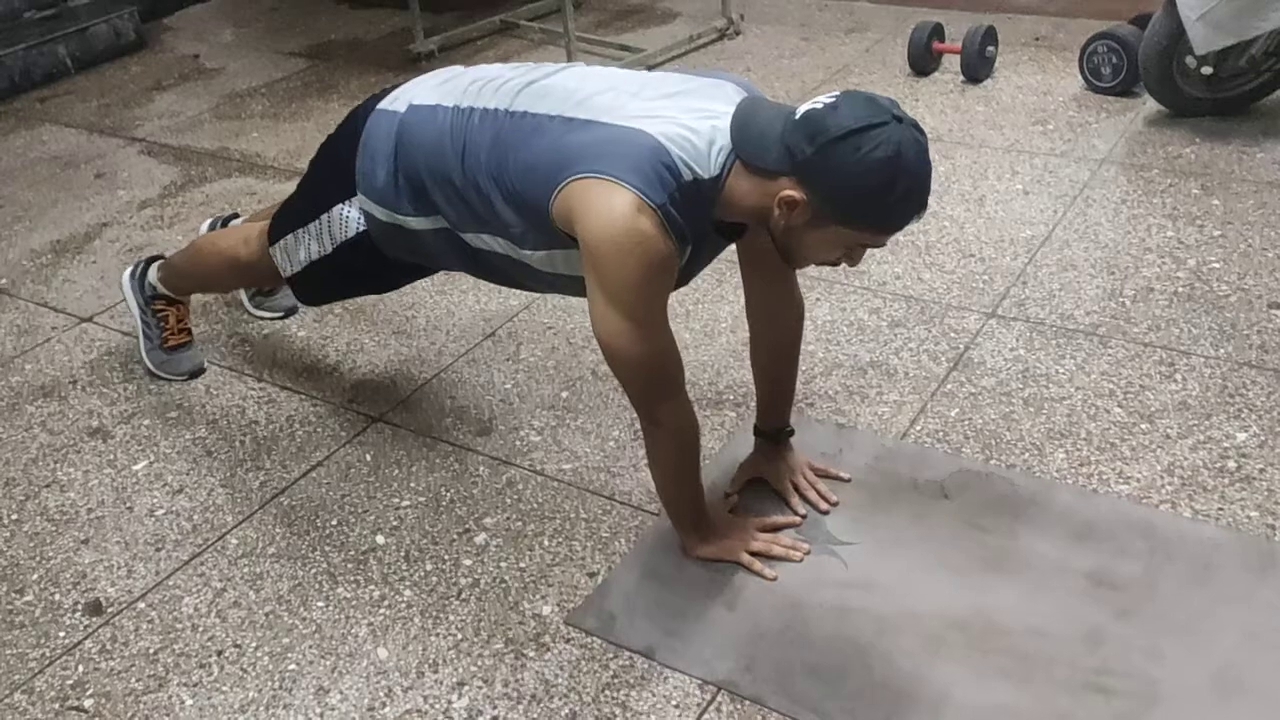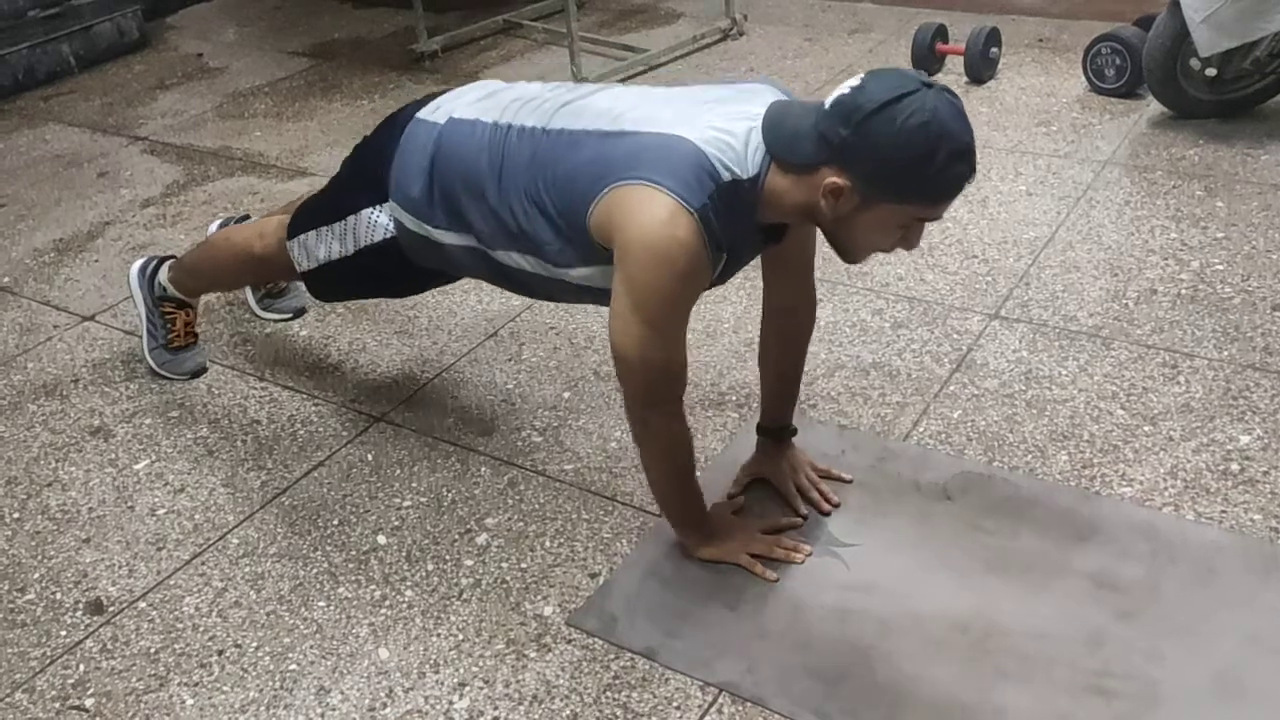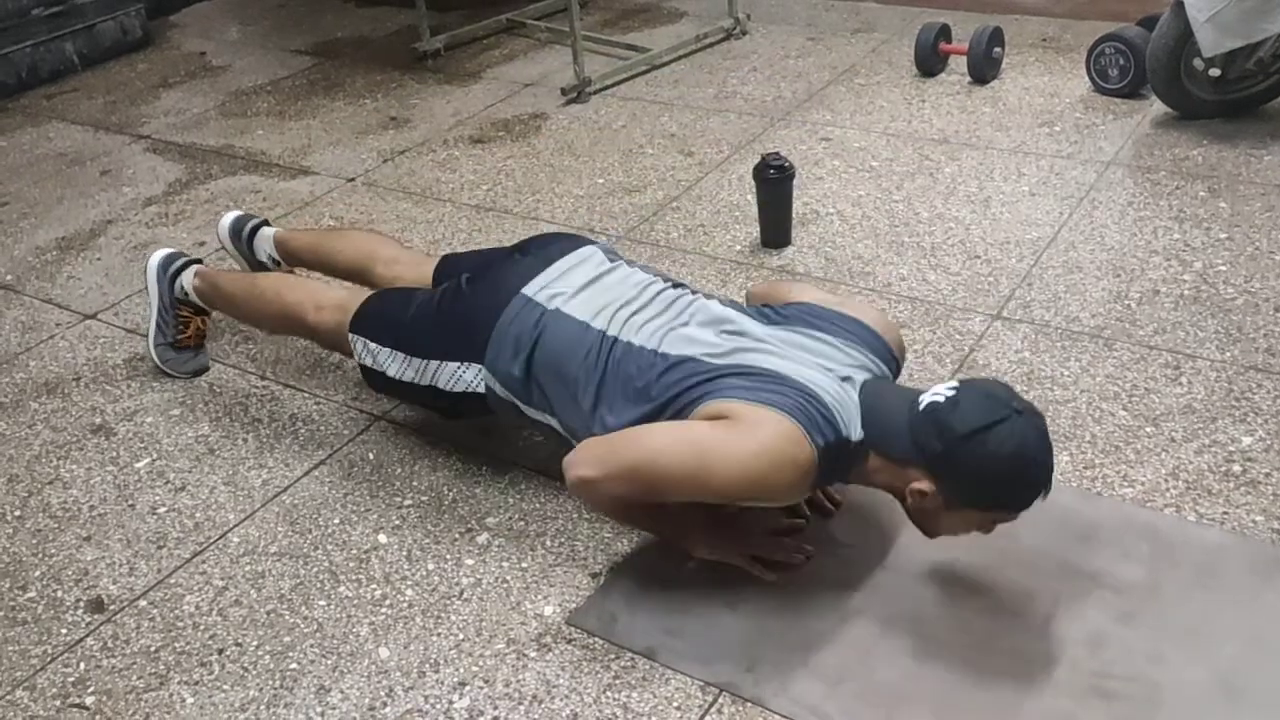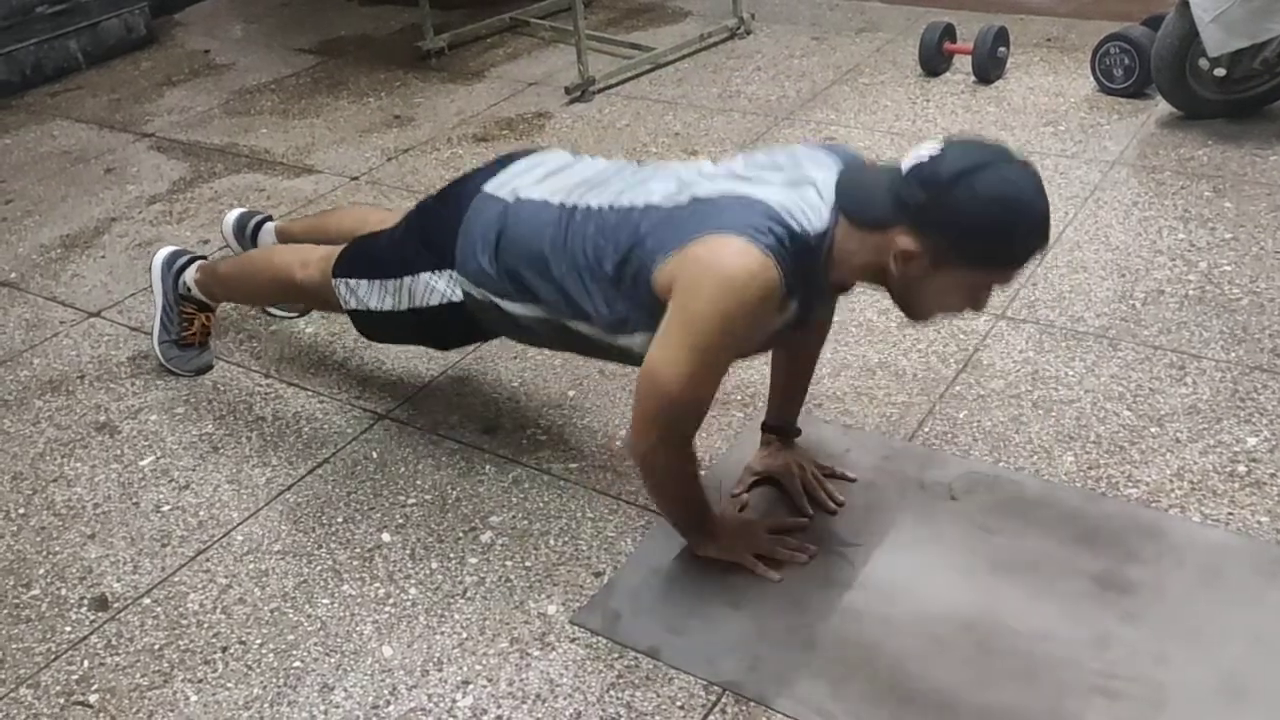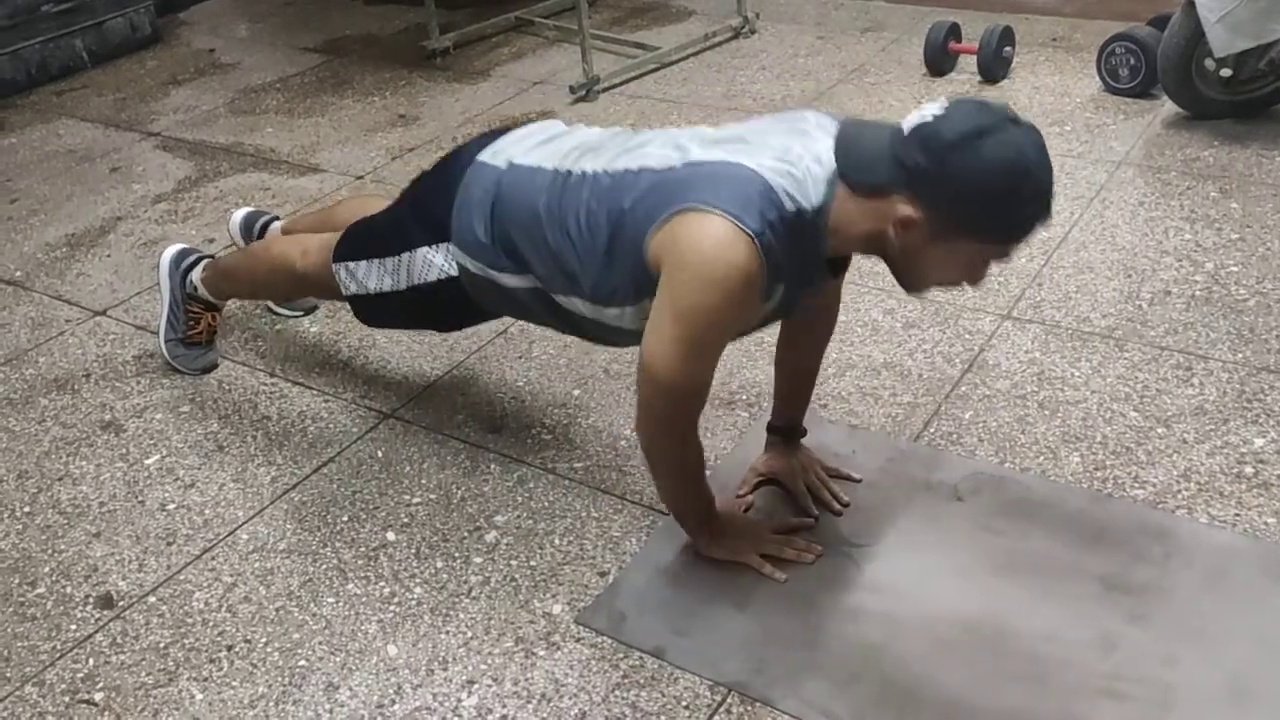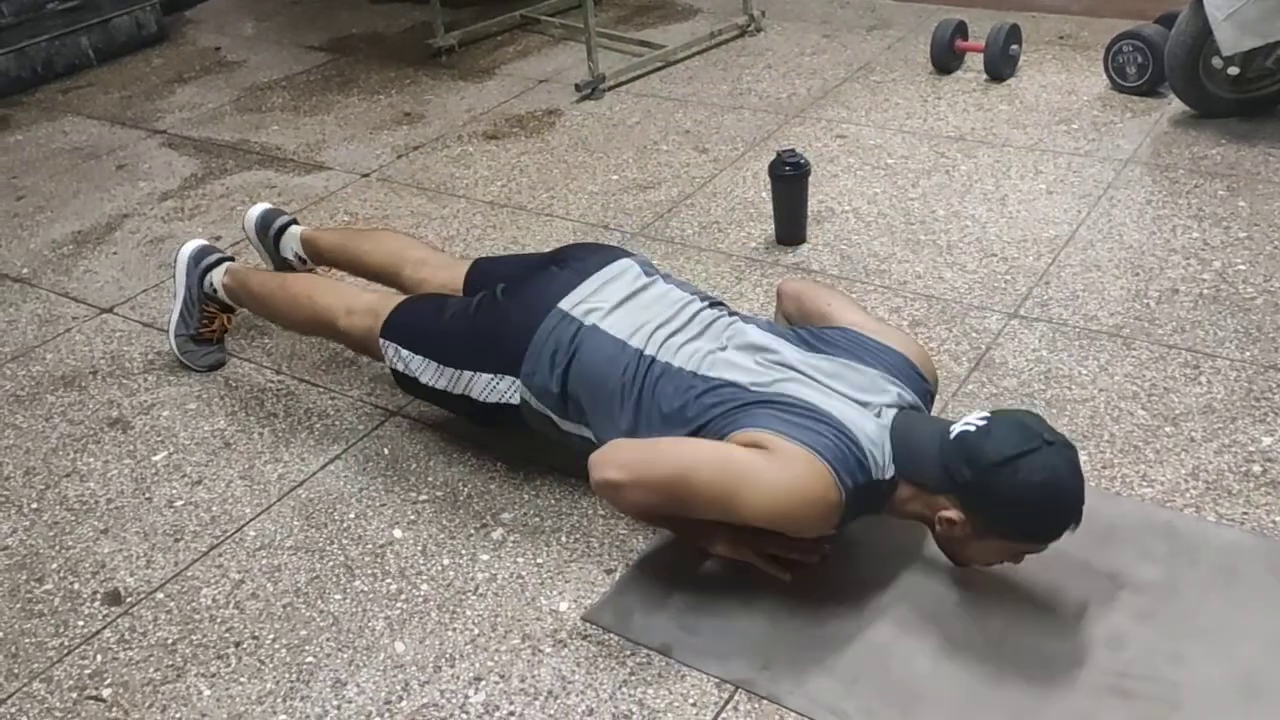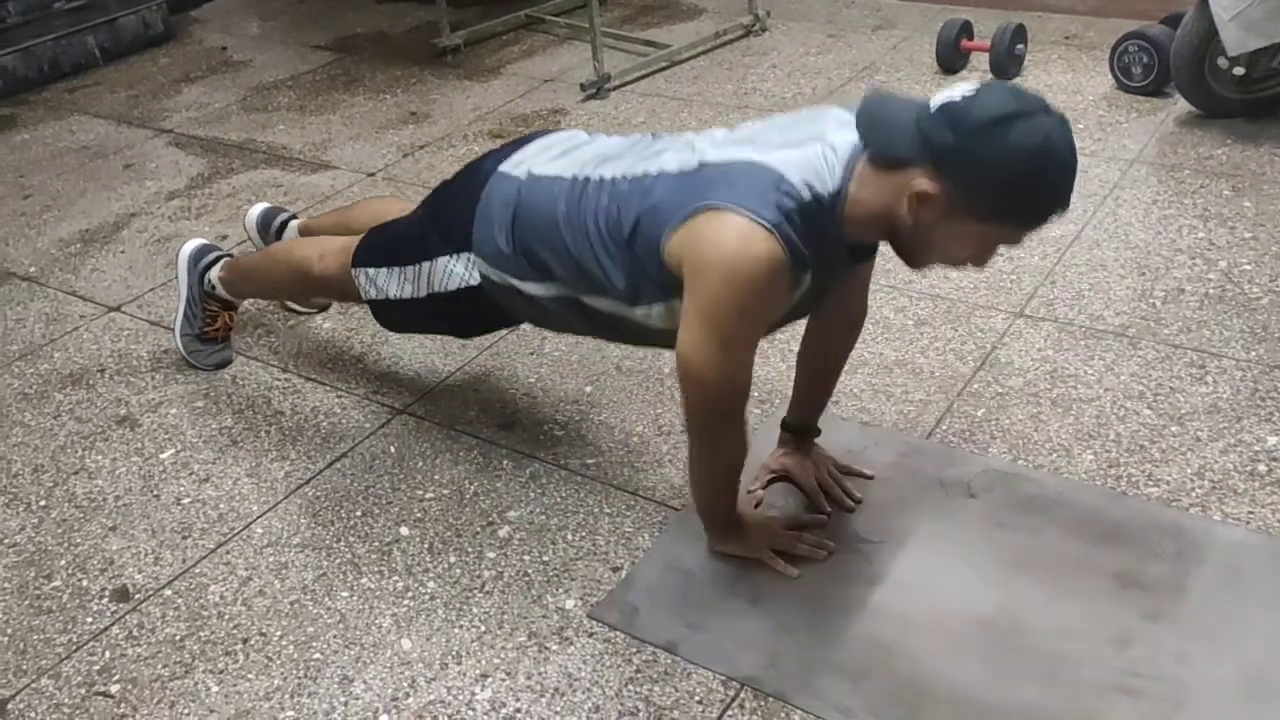
dt=0.7s
person 1, frame 1
left shoulder: (768, 137)
right shoulder: (631, 219)
left elbow: (775, 298)
right elbow: (661, 406)
left wrist: (774, 441)
right wrist: (698, 530)
left hip: (461, 122)
right hip: (397, 164)
left knee: (302, 233)
right knee: (274, 257)
left ankle: (235, 224)
right ankle: (158, 283)
person 1, frame 2
left shoulder: (800, 135)
right shoulder: (667, 227)
left elbow: (791, 288)
right elbow: (655, 411)
left wrist: (775, 438)
right wrist: (701, 530)
left hip: (496, 127)
right hip: (427, 175)
left knee: (329, 225)
right knee: (291, 247)
left ankle: (244, 228)
right ankle: (167, 282)
person 1, frame 3
left shoulder: (875, 343)
right shoulder: (781, 453)
right elbow: (590, 470)
right wrist: (703, 535)
left hip: (581, 274)
right hip: (514, 340)
left knee: (408, 275)
right knee: (339, 319)
left ankle: (265, 237)
right ankle: (189, 281)
person 1, frame 4
left shoulder: (856, 190)
right shoulder: (742, 272)
left elbow: (806, 307)
right elbow: (653, 438)
left wrist: (781, 439)
right wrist: (709, 532)
left hip: (549, 194)
right hip: (483, 249)
left knee: (387, 234)
right knee: (336, 282)
left ankle: (265, 231)
right ankle: (192, 281)
person 1, frame 5
left shoulder: (855, 159)
right shoulder: (727, 250)
left elbow: (812, 298)
right elbow: (663, 424)
left wrist: (786, 441)
right wrist: (709, 530)
left hip: (543, 164)
right hip: (480, 222)
left knee: (377, 231)
right knee: (331, 268)
left ankle: (271, 226)
right ankle: (200, 280)
person 1, frame 6
left shoulder: (907, 369)
right shoulder: (807, 491)
left elbow: (797, 290)
right elbow: (614, 467)
right wrist: (720, 534)
left hip: (617, 286)
right hip: (549, 350)
left knee: (438, 277)
right knee: (371, 321)
left ankle: (291, 235)
right ankle: (220, 277)
person 1, frame 7
left shoulder: (877, 149)
right shoulder: (749, 250)
left elbow: (842, 302)
right elbow: (713, 426)
left wrist: (803, 441)
right wrist: (729, 530)
left hip: (569, 170)
right hip: (503, 231)
left knee: (403, 225)
right knee: (346, 268)
left ankle: (288, 225)
right ankle: (217, 274)
